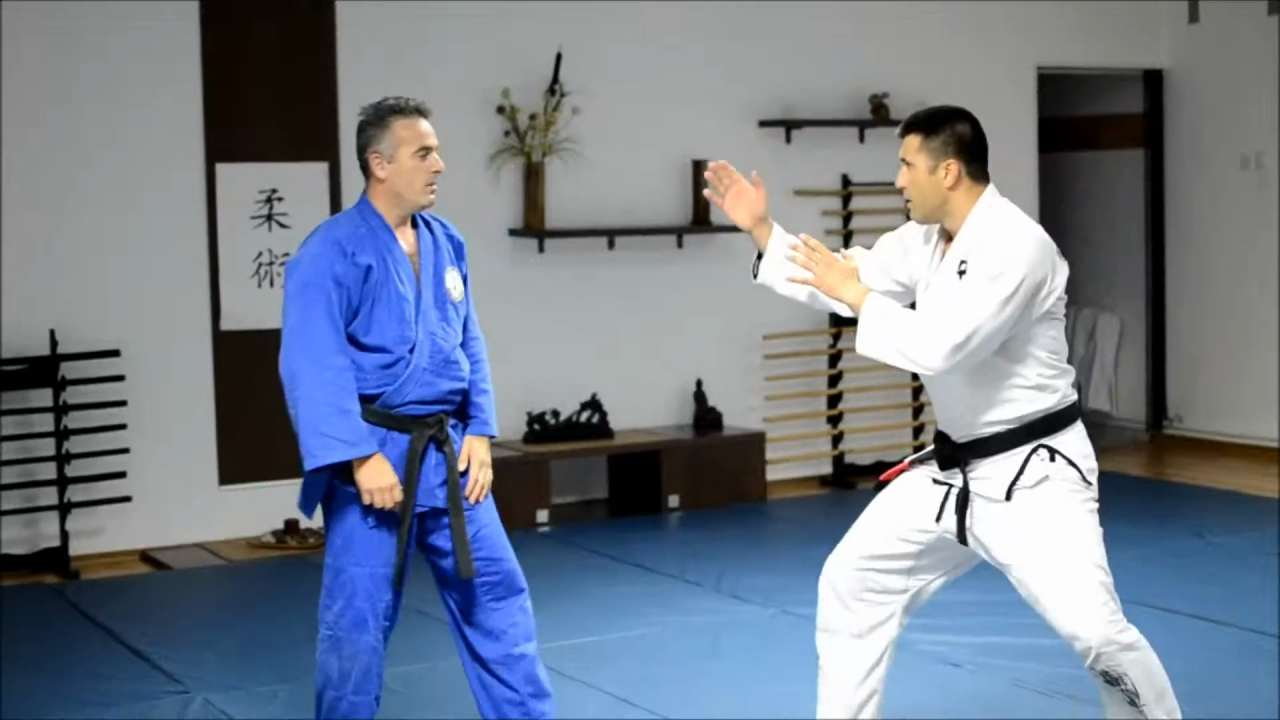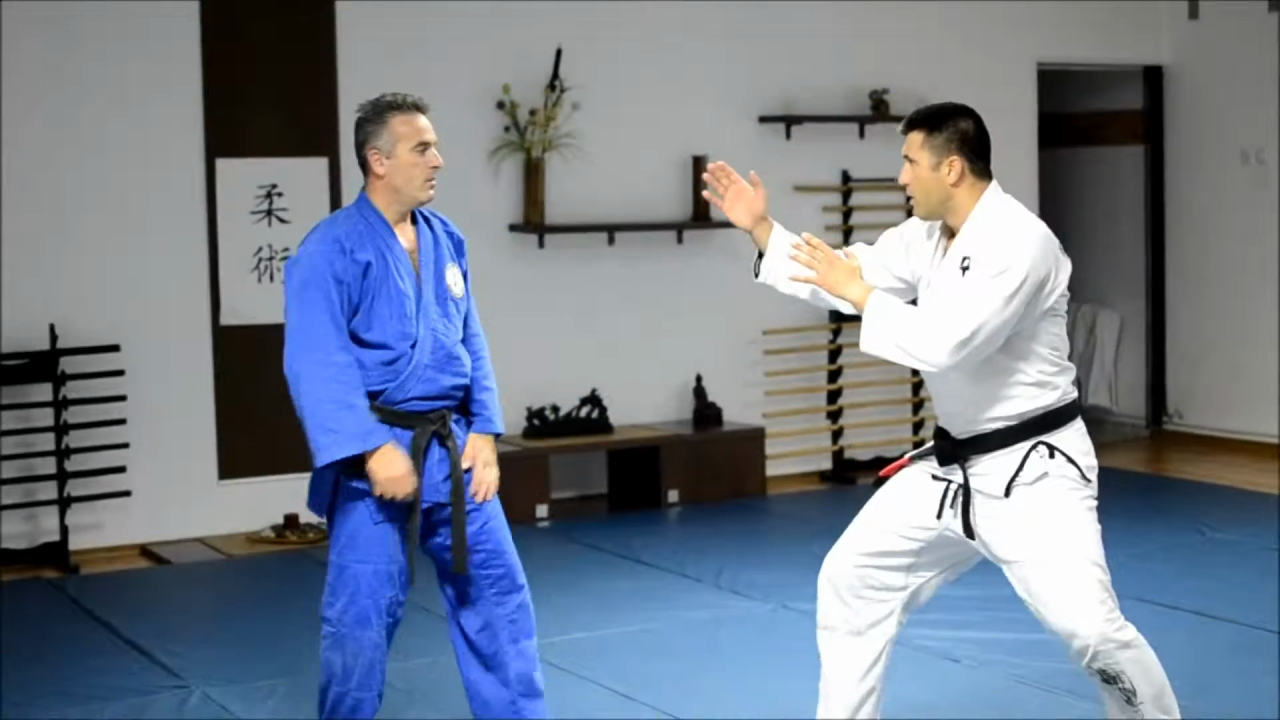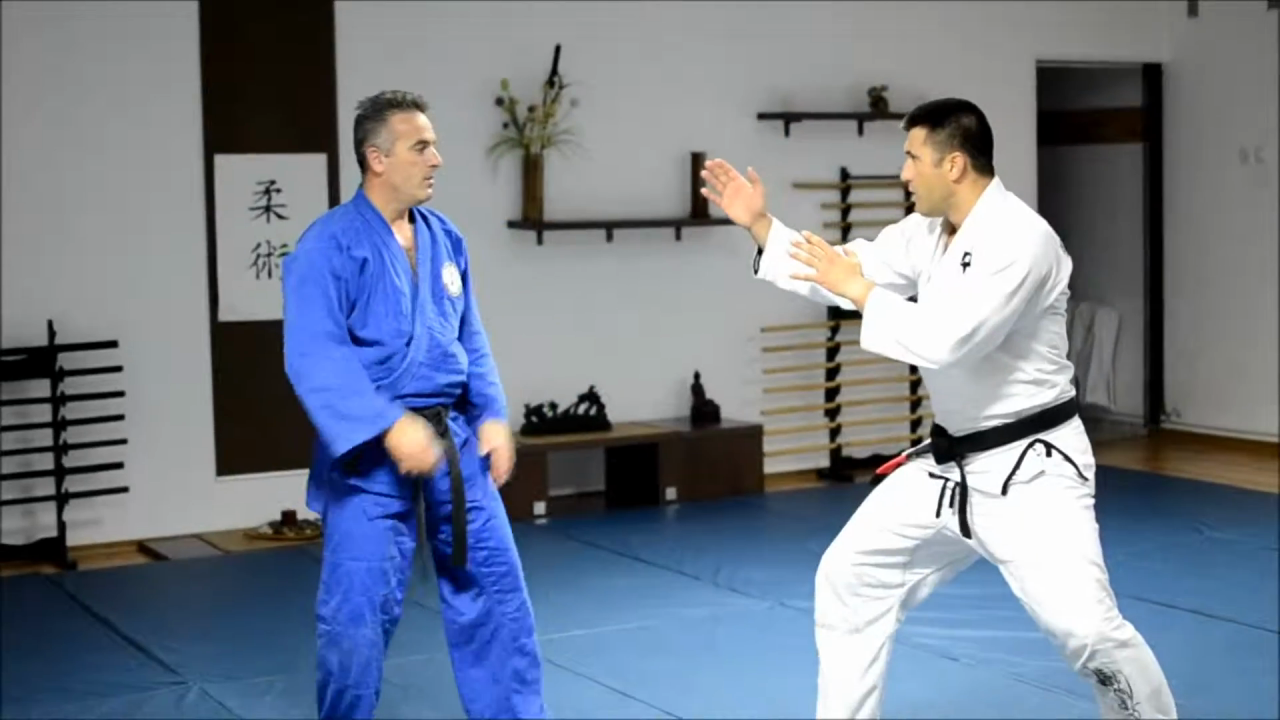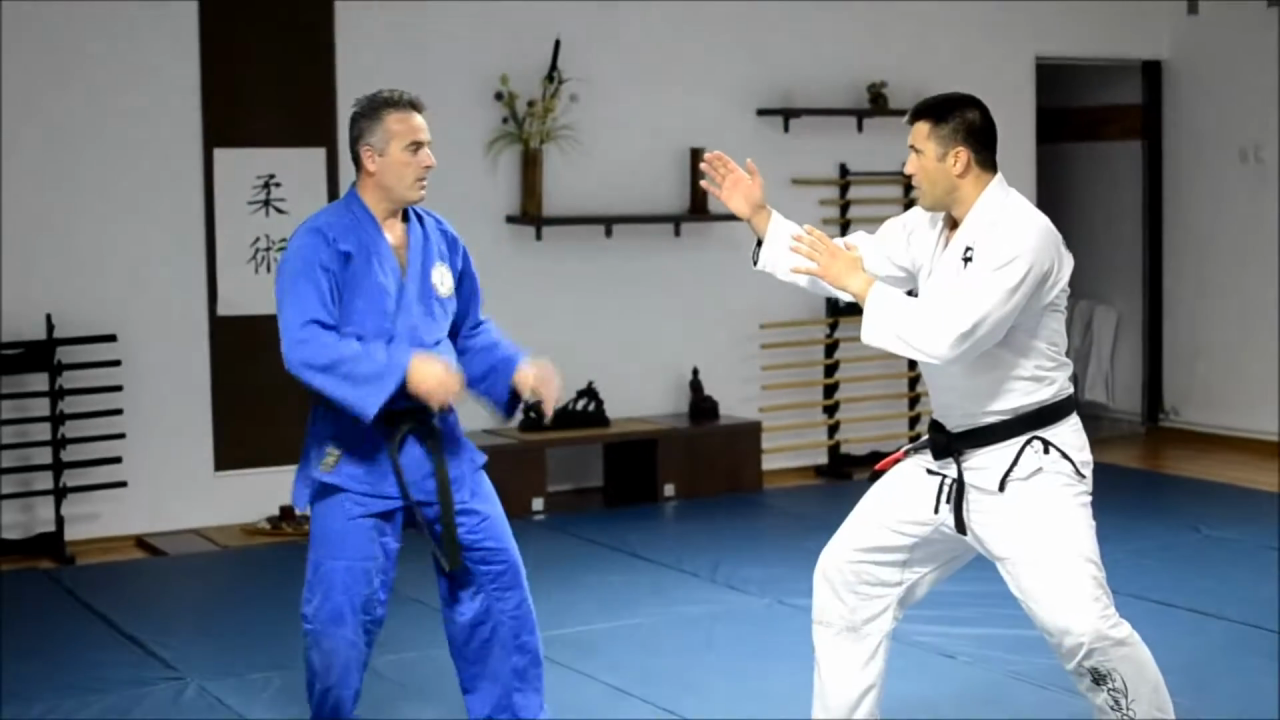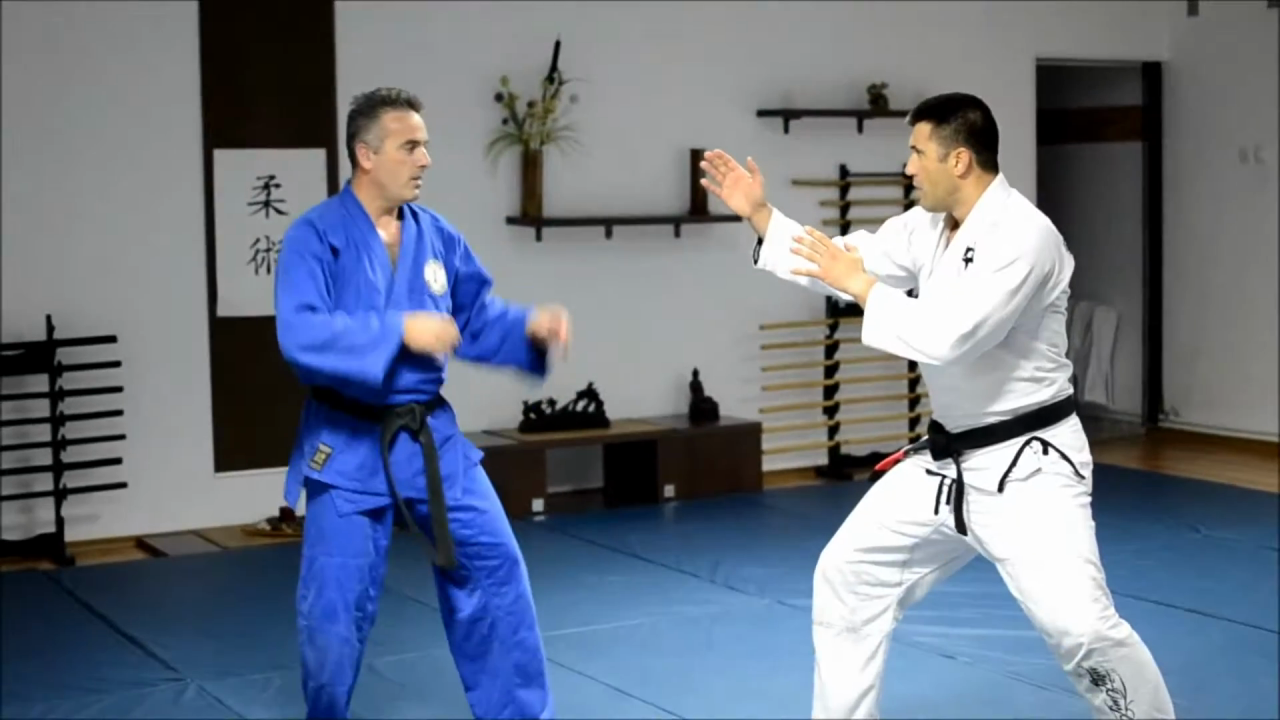
dt=0.1s
person 1, frame 1
left shoulder: (445, 242)
right shoulder: (332, 251)
right elbow: (311, 365)
left wrist: (478, 431)
right wrist: (360, 457)
left hip: (445, 447)
right hip: (374, 452)
left knee: (493, 588)
right knee: (359, 616)
person 1, frame 2
left shoulder: (446, 239)
right shoulder: (332, 248)
right elbow: (315, 364)
left wrist: (482, 429)
right wrist: (374, 450)
left hip: (448, 443)
right hip: (374, 451)
left knee: (495, 587)
right knee: (364, 613)
person 1, frame 3
left shoulder: (444, 237)
right shoulder: (330, 245)
right elbow: (314, 357)
left wrist: (490, 415)
right wrist: (390, 426)
left hip: (449, 440)
right hip: (372, 452)
left knee: (494, 583)
right knee: (359, 611)
person 1, frame 4
left shoulder: (440, 239)
right shoulder: (321, 240)
left elbow: (468, 332)
right elbow: (306, 347)
left wrist: (515, 370)
right wrist: (404, 371)
left hip: (437, 440)
right hip: (357, 449)
left knee: (495, 573)
right knee: (342, 611)
person 1, frame 5
left shoulder: (437, 235)
right shoulder: (315, 235)
left elbow: (477, 318)
right elbow: (301, 334)
left wrist: (529, 329)
right wrist: (400, 333)
left hip: (431, 434)
right hip: (350, 442)
left knee: (492, 568)
right knee: (335, 609)
person 2, frame 1
left shoulder: (1016, 245)
right shoulder: (924, 239)
left elbow: (939, 347)
right elbow: (840, 280)
left wrist: (856, 295)
right wrist: (761, 227)
left hip: (1035, 470)
right hip: (953, 467)
left knee: (1093, 629)
right knee: (851, 583)
person 2, frame 2
left shoulder: (1019, 242)
right shoulder: (926, 237)
left elbow: (945, 343)
right elbow: (836, 276)
left wrist: (859, 293)
right wrist: (761, 228)
left hip: (1033, 469)
right hip: (952, 465)
left knee: (1091, 625)
right knee: (852, 579)
person 2, frame 3
left shoulder: (1020, 239)
right shoulder: (926, 232)
left elbow: (946, 340)
right elbow: (837, 273)
left wrist: (859, 289)
right wrist: (760, 225)
left hip: (1031, 467)
right hip: (950, 463)
left knee: (1087, 626)
right knee: (849, 577)
person 2, frame 4
left shoulder: (1022, 234)
right shoulder: (929, 226)
left elbow: (947, 335)
right elbow: (835, 262)
left wrist: (859, 284)
right wrist: (758, 216)
left hip: (1027, 464)
right hip: (947, 459)
left knee: (1082, 624)
right knee: (847, 576)
person 2, frame 5
left shoulder: (1023, 235)
right shoulder: (929, 226)
left elbow: (948, 336)
right elbow: (839, 260)
left wrist: (860, 285)
right wrist: (759, 214)
left hip: (1027, 464)
right hip: (946, 459)
left knee: (1081, 625)
right knee: (847, 576)
